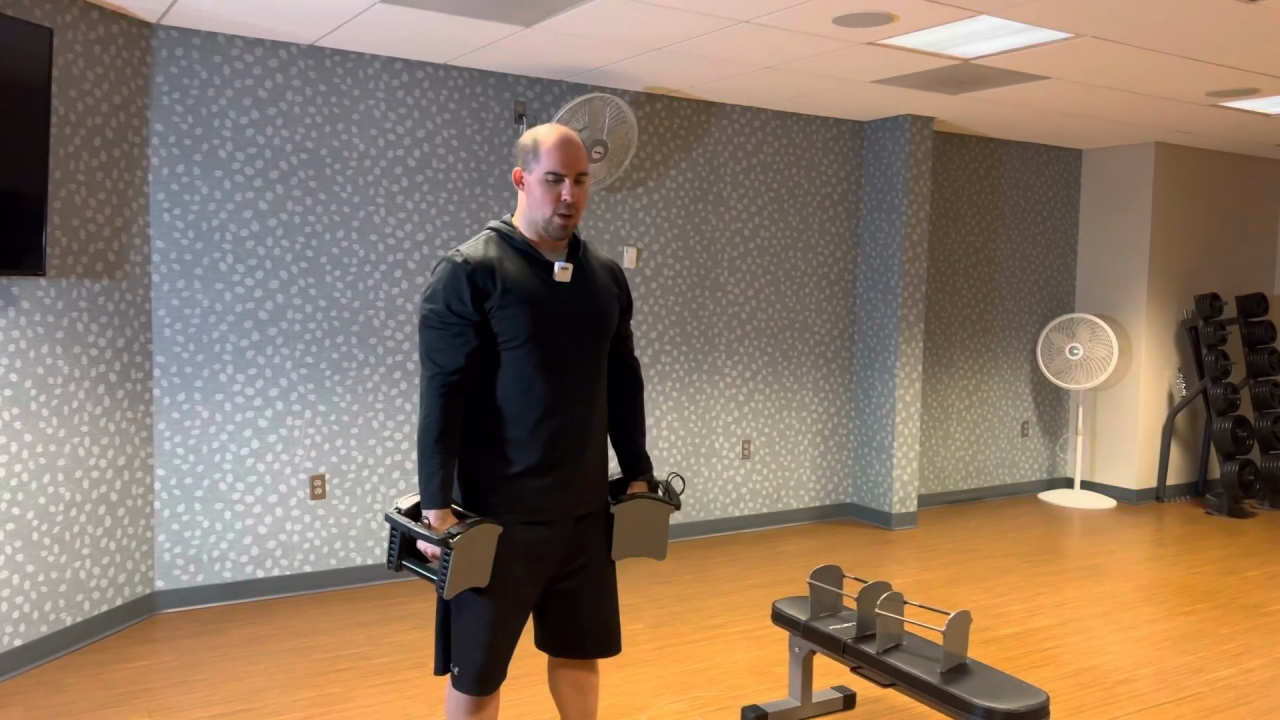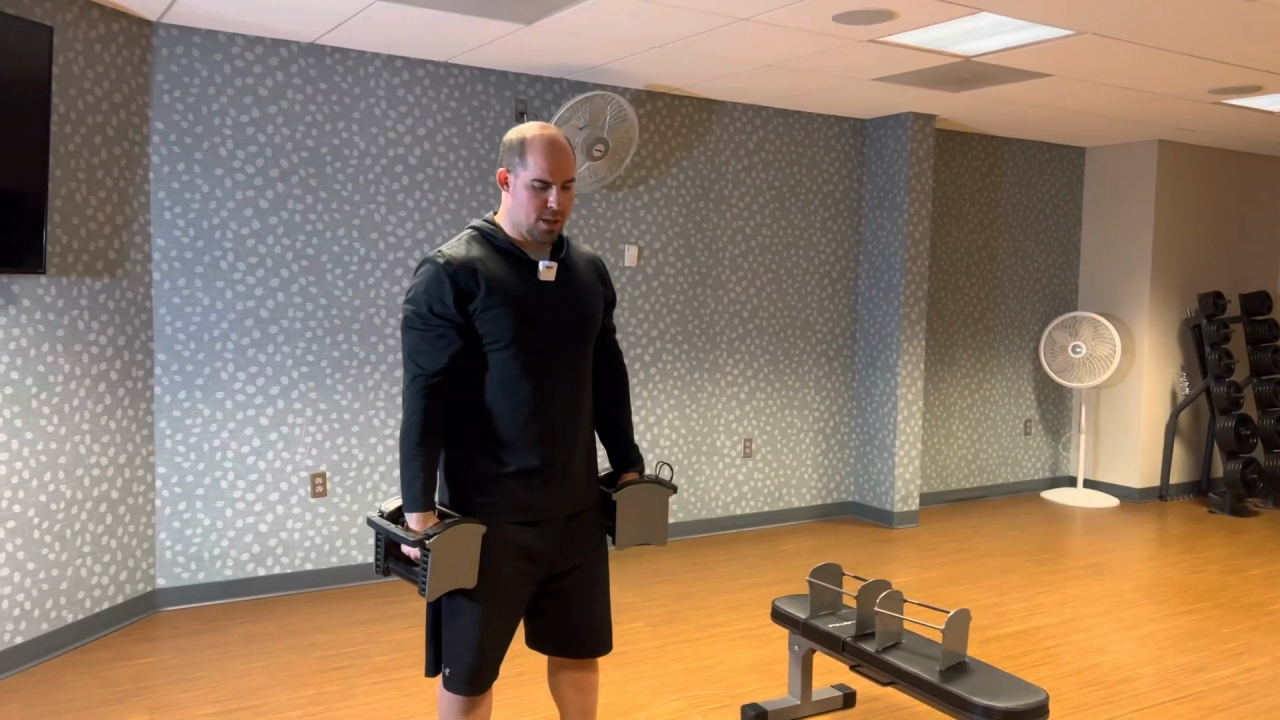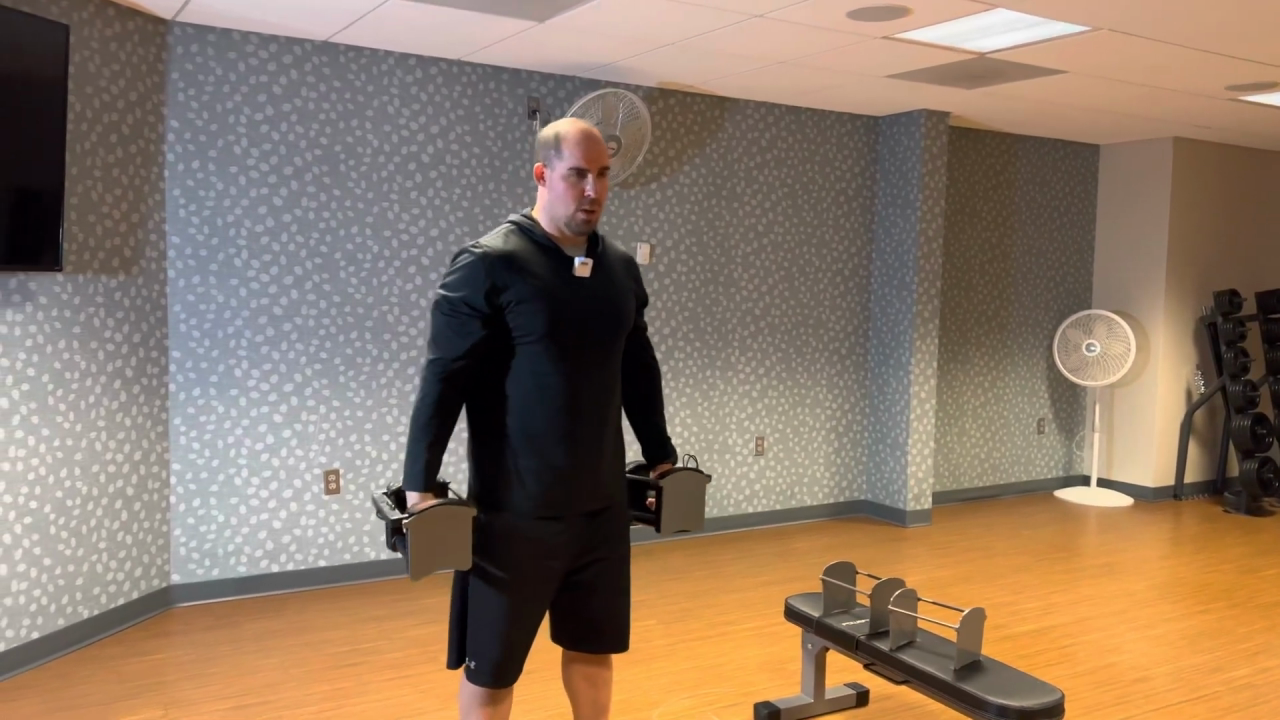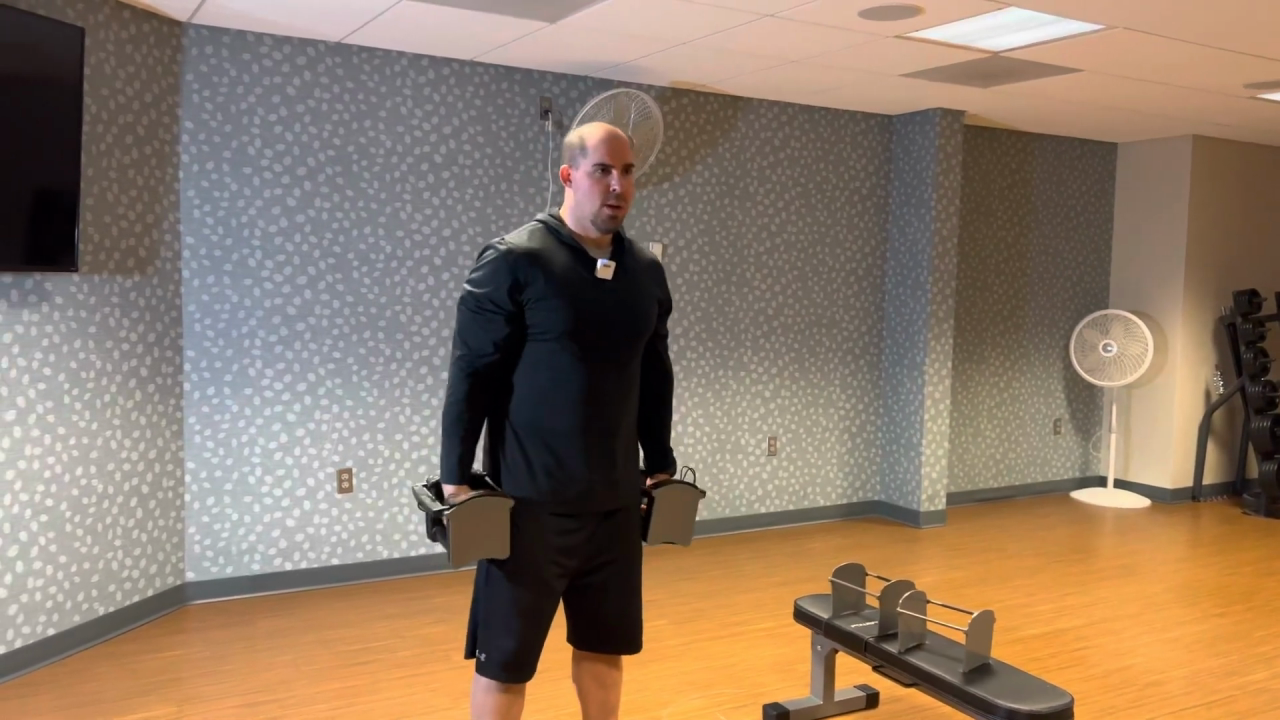
dt=0.4s
person 1, frame 1
left shoulder: (606, 275)
right shoulder: (469, 272)
left elbow: (624, 382)
right elbow: (442, 396)
left wrist: (637, 473)
right wrist: (437, 504)
left hip: (585, 508)
right hip: (497, 513)
left knee: (580, 651)
right knee: (477, 668)
person 1, frame 2
left shoulder: (589, 271)
right shoulder: (452, 272)
left elbow: (608, 378)
right elbow: (425, 398)
left wrist: (628, 465)
right wrist: (418, 507)
left hip: (576, 506)
right hip: (487, 514)
left knee: (580, 650)
right knee: (469, 668)
person 1, frame 3
left shoulder: (620, 269)
right shoulder: (488, 265)
left elbow: (638, 370)
right elbow: (445, 378)
left wrist: (660, 454)
right wrist: (420, 483)
left hip: (602, 500)
right hip: (515, 507)
left knee: (594, 645)
right knee: (493, 662)
person 1, frame 4
left shoulder: (647, 272)
right shoulder: (513, 261)
right elbow: (471, 375)
left wrist: (660, 463)
right wrist: (455, 475)
left hip: (615, 498)
right hip: (531, 499)
left knee: (605, 644)
right knee: (505, 655)
